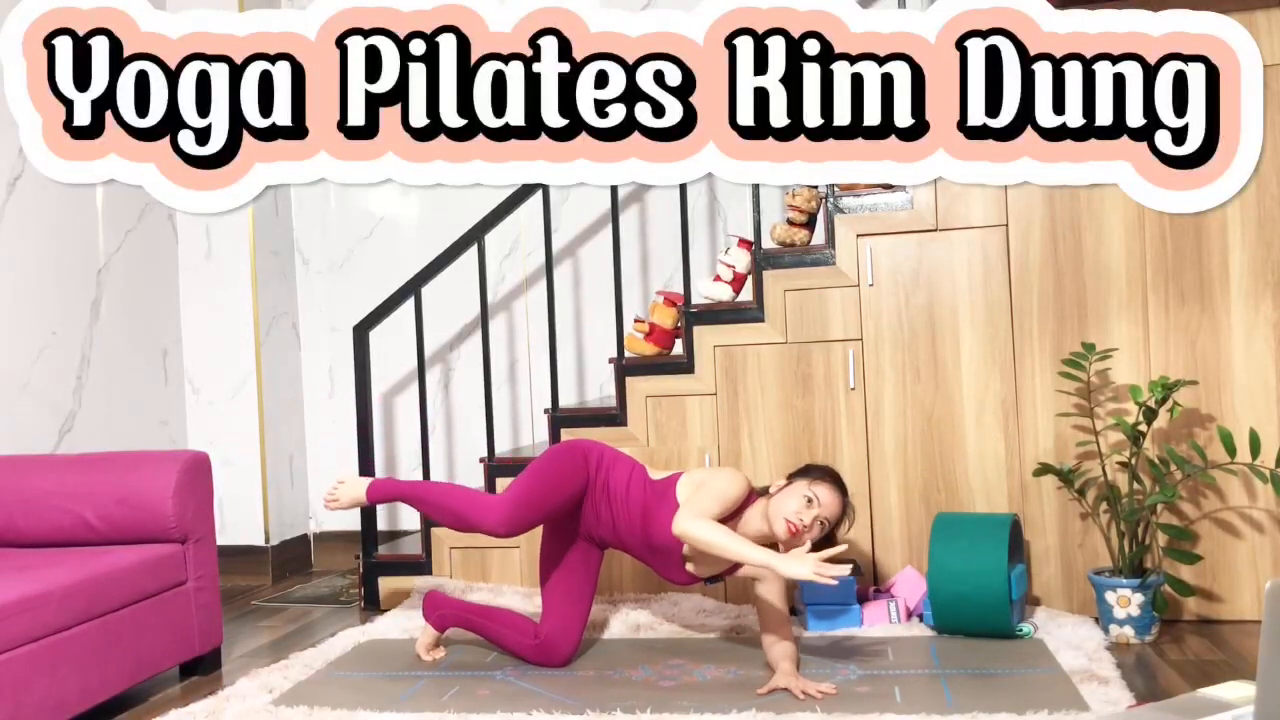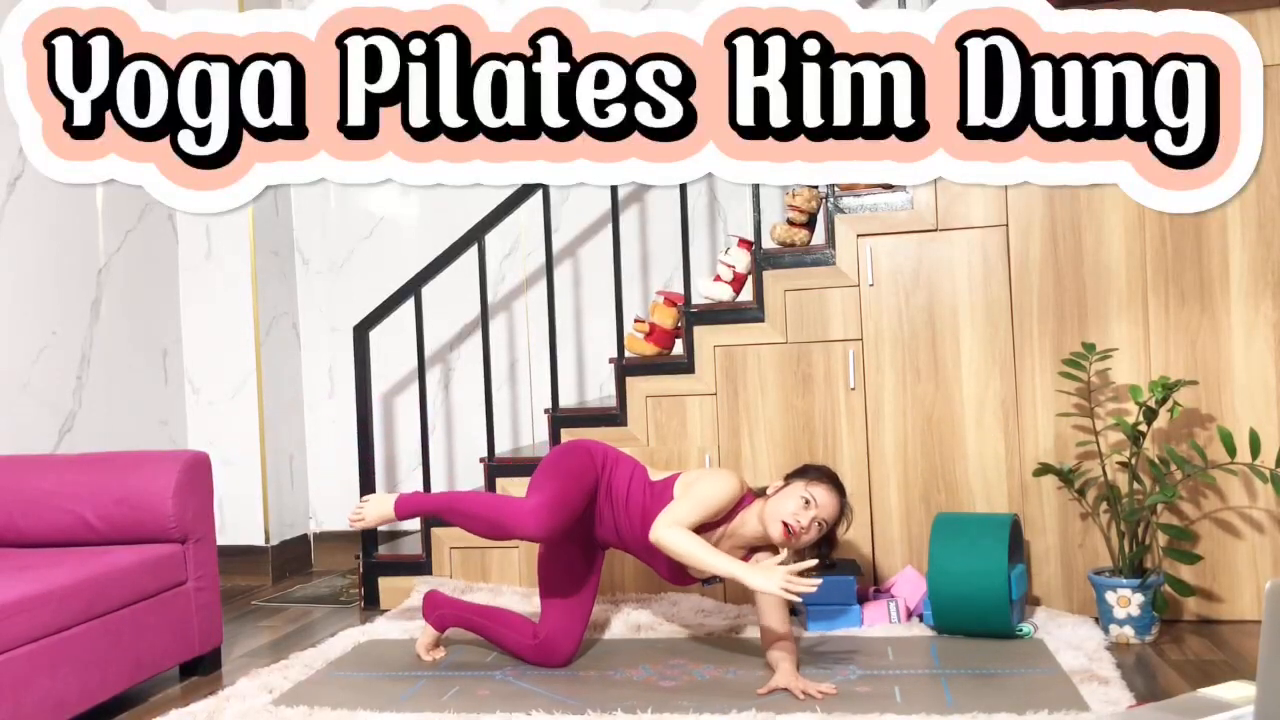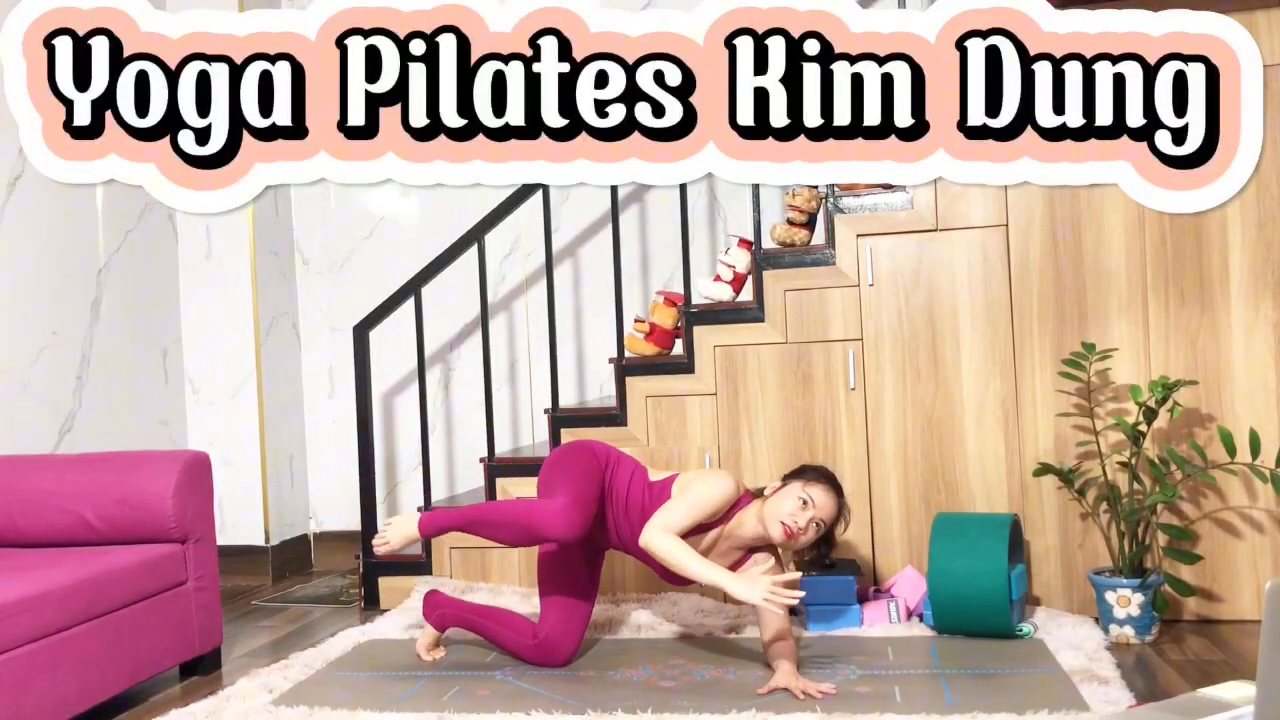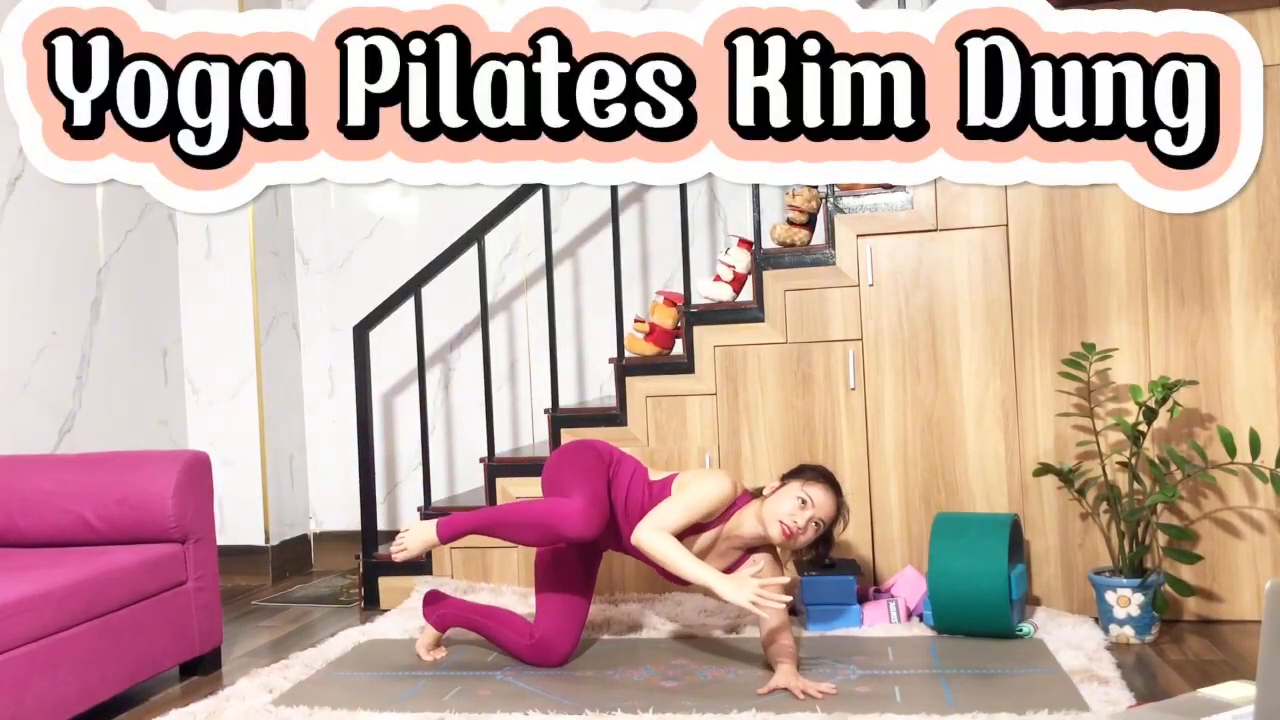
dt=0.3s
person 1, frame 1
left shoulder: (762, 564)
right shoulder: (733, 485)
left elbow: (777, 633)
right elbow: (684, 524)
left wrist: (787, 669)
right wrist: (776, 560)
left hip: (588, 534)
right hip: (584, 472)
left knee: (551, 650)
right knee: (501, 517)
left ankle: (443, 609)
right ankle: (378, 489)
person 1, frame 2
left shoulder: (763, 560)
right shoulder: (728, 488)
left elbow: (777, 635)
right elbow: (663, 531)
left wrist: (786, 669)
right wrist: (747, 573)
left hip: (592, 533)
right hip: (586, 471)
left knee: (552, 651)
right knee: (535, 522)
left ankle: (442, 610)
right ankle: (403, 504)
person 1, frame 3
left shoulder: (764, 563)
right shoulder: (723, 489)
left elbow: (778, 633)
right elbow: (653, 535)
left wrist: (786, 668)
right wrist: (730, 582)
left hip: (593, 536)
left knee: (553, 650)
right knee: (567, 523)
left ankle: (443, 610)
right ankle: (429, 522)
person 1, frame 4
left shoulder: (762, 564)
right shoulder: (721, 489)
left elbow: (776, 631)
right elbow: (646, 534)
left wrist: (786, 667)
right wrist: (721, 583)
left hip: (595, 537)
left knee: (549, 651)
right knee: (585, 519)
left ankle: (443, 610)
right ankle: (444, 528)
